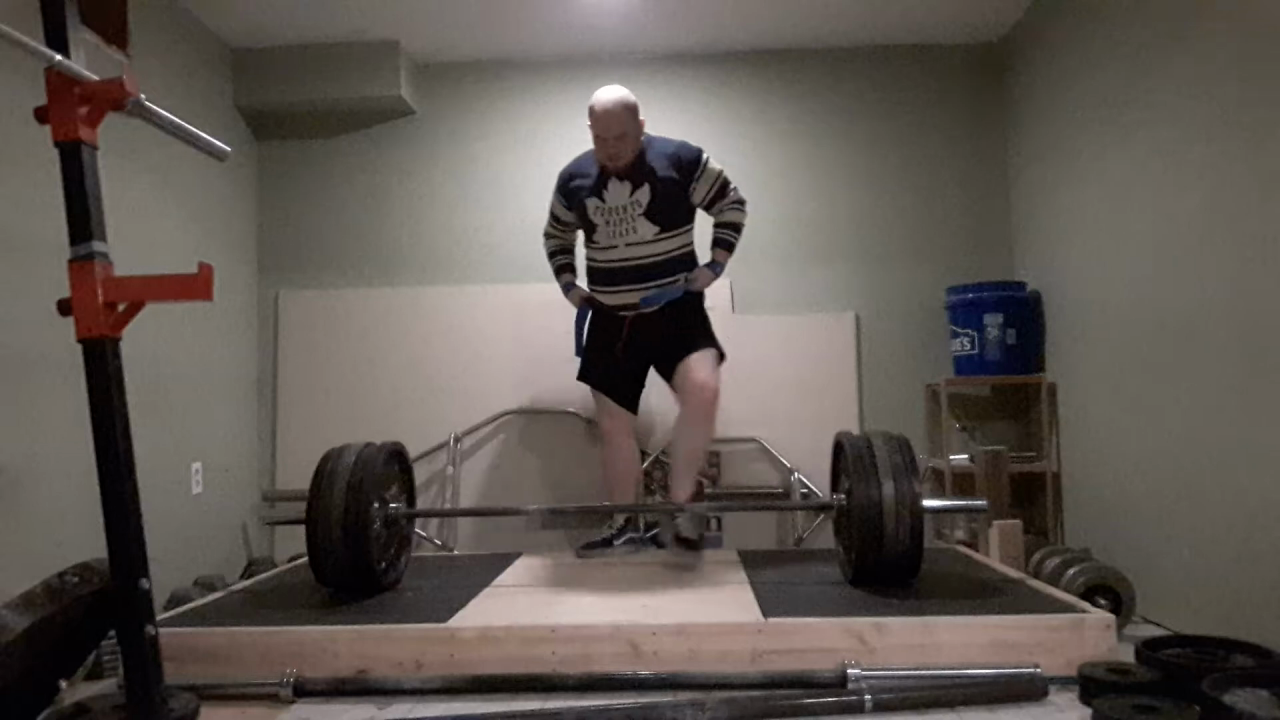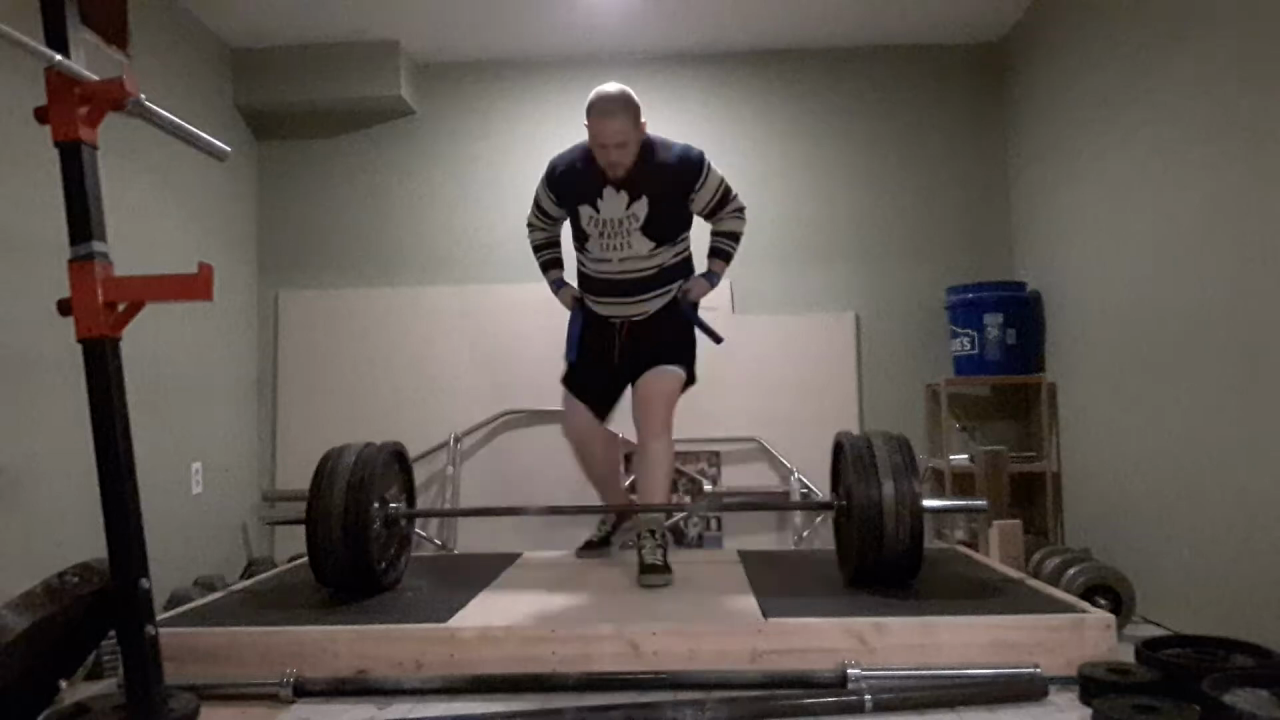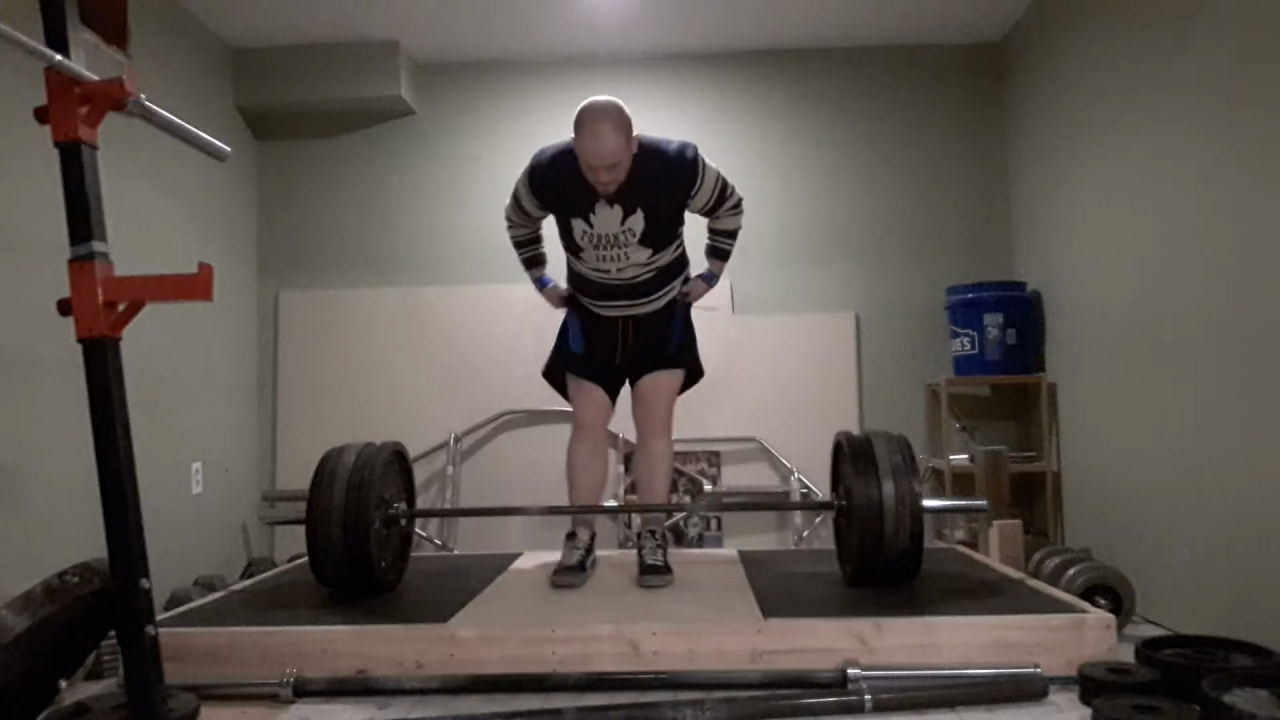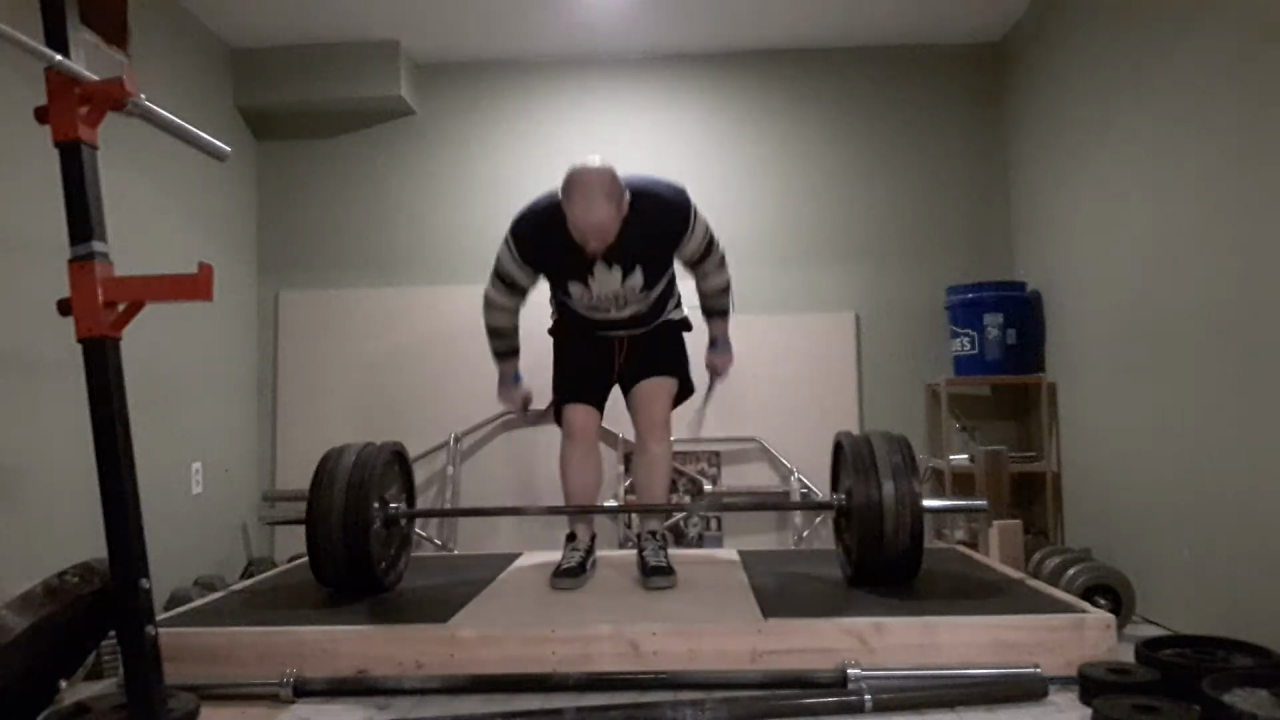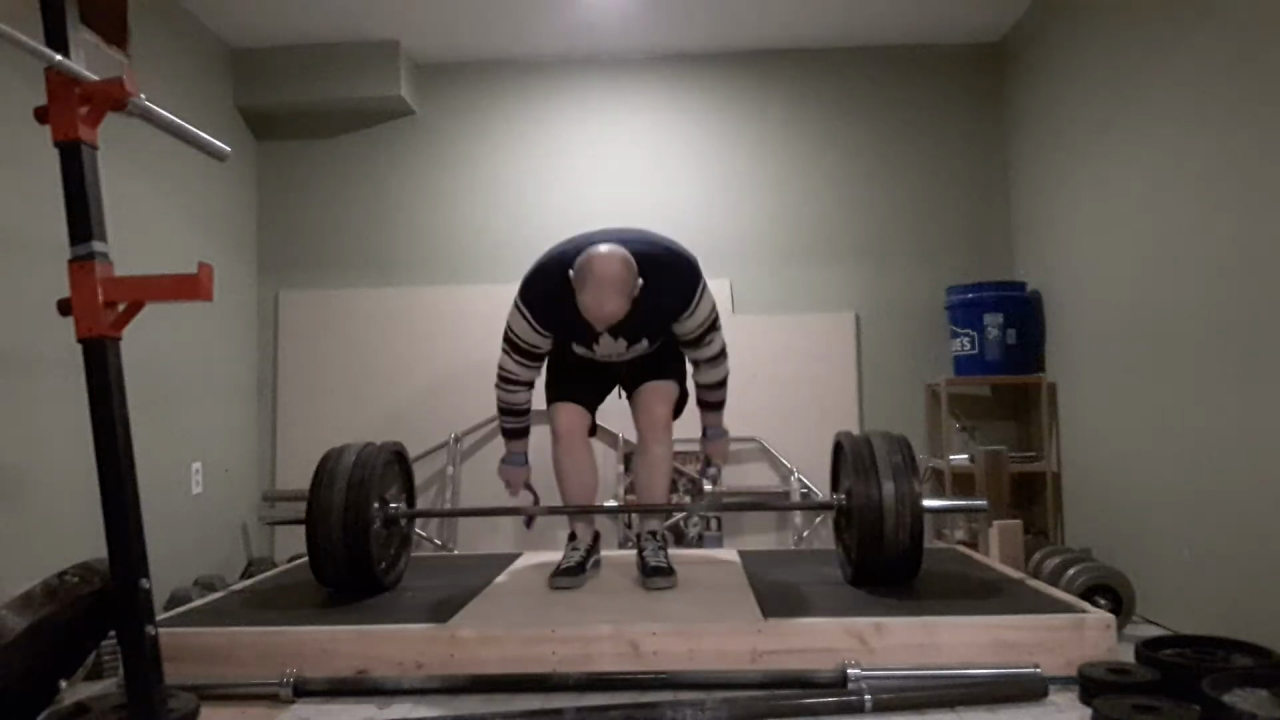
dt=0.3s
person 1, frame 1
left shoulder: (682, 160)
right shoulder: (573, 178)
left elbow: (731, 204)
right elbow: (556, 236)
left wrist: (716, 264)
right wrist: (567, 283)
left hip: (675, 309)
right hip: (609, 319)
left knee: (702, 391)
right knee: (614, 425)
left ankle: (680, 513)
right ankle: (626, 524)
person 1, frame 2
left shoulder: (682, 164)
right shoulder: (563, 172)
left elbow: (731, 212)
right elbow: (540, 227)
left wrist: (713, 272)
right wrist: (557, 282)
left hip: (664, 316)
right hip: (597, 320)
left knee: (653, 420)
right knee: (581, 425)
left ankle: (652, 537)
right ankle: (620, 512)
person 1, frame 3
left shoulder: (677, 164)
right shoulder: (547, 171)
left elbow: (729, 207)
right elbow: (519, 220)
left wrist: (711, 272)
right wrist: (540, 279)
left hip: (661, 314)
right hip: (589, 317)
left knee: (654, 422)
right knee: (590, 423)
left ankle: (652, 538)
right ankle: (581, 538)
person 1, frame 4
left shoulder: (668, 208)
right shoulder: (533, 228)
left elbow: (711, 267)
right elbow: (501, 302)
left wrist: (719, 339)
right wrist: (509, 376)
left hip: (654, 329)
right hip: (581, 336)
left knee: (653, 419)
right knee: (578, 426)
left ankle: (652, 539)
right ankle: (581, 541)
person 1, frame 5
left shoulder: (676, 275)
right shoulder: (543, 287)
left elbow: (709, 353)
right elbow: (514, 373)
left wrist: (714, 429)
right wrist: (516, 454)
left hip: (654, 351)
right hip: (577, 356)
left knee: (656, 418)
right knee: (566, 426)
left ankle: (651, 540)
right ankle: (583, 540)
